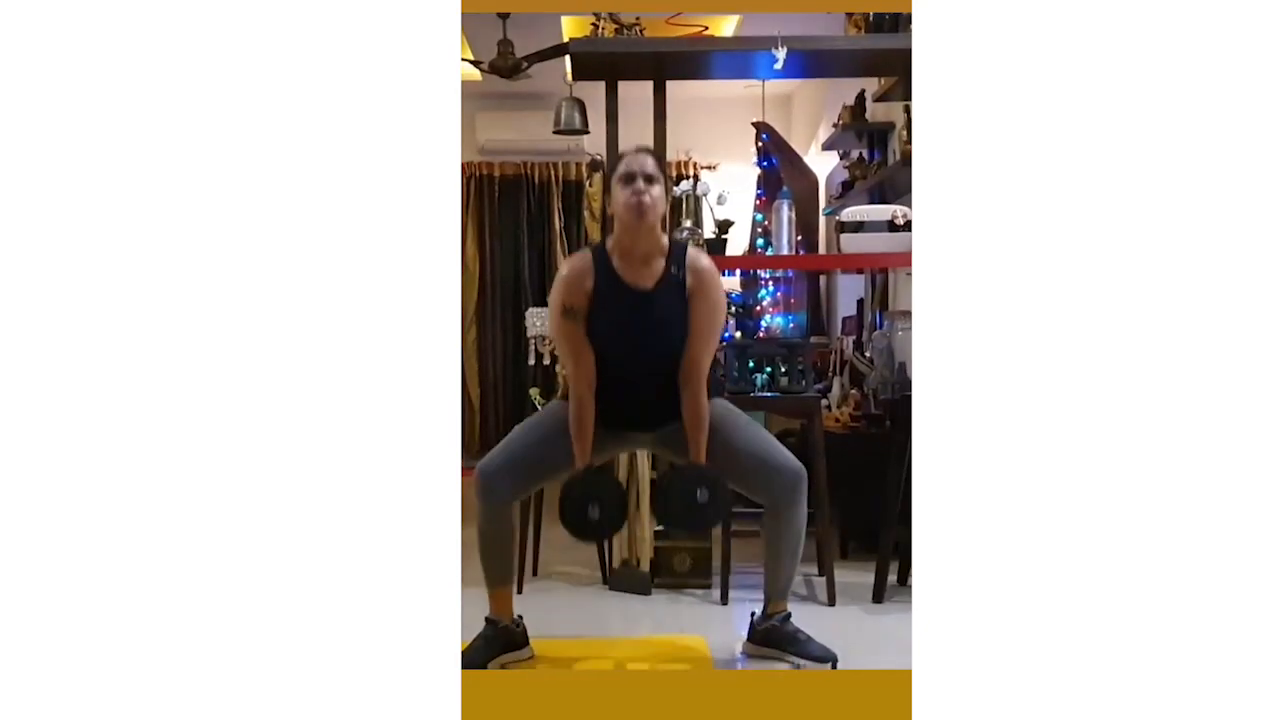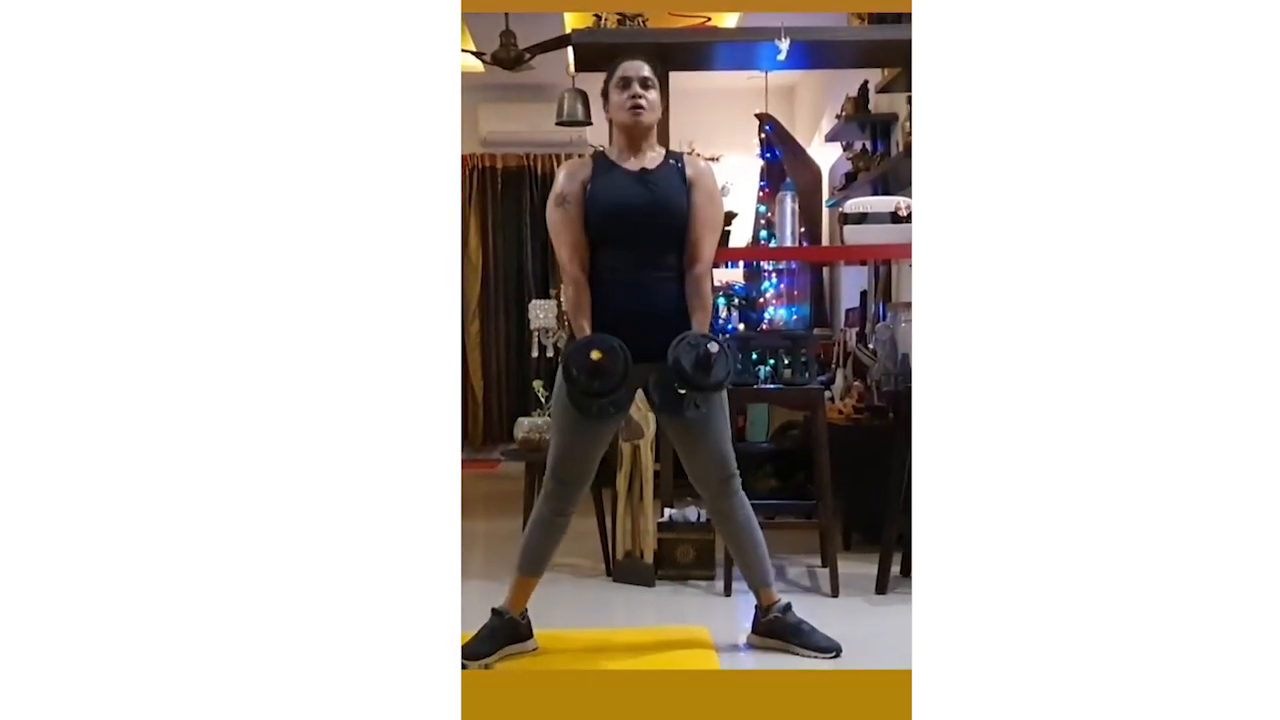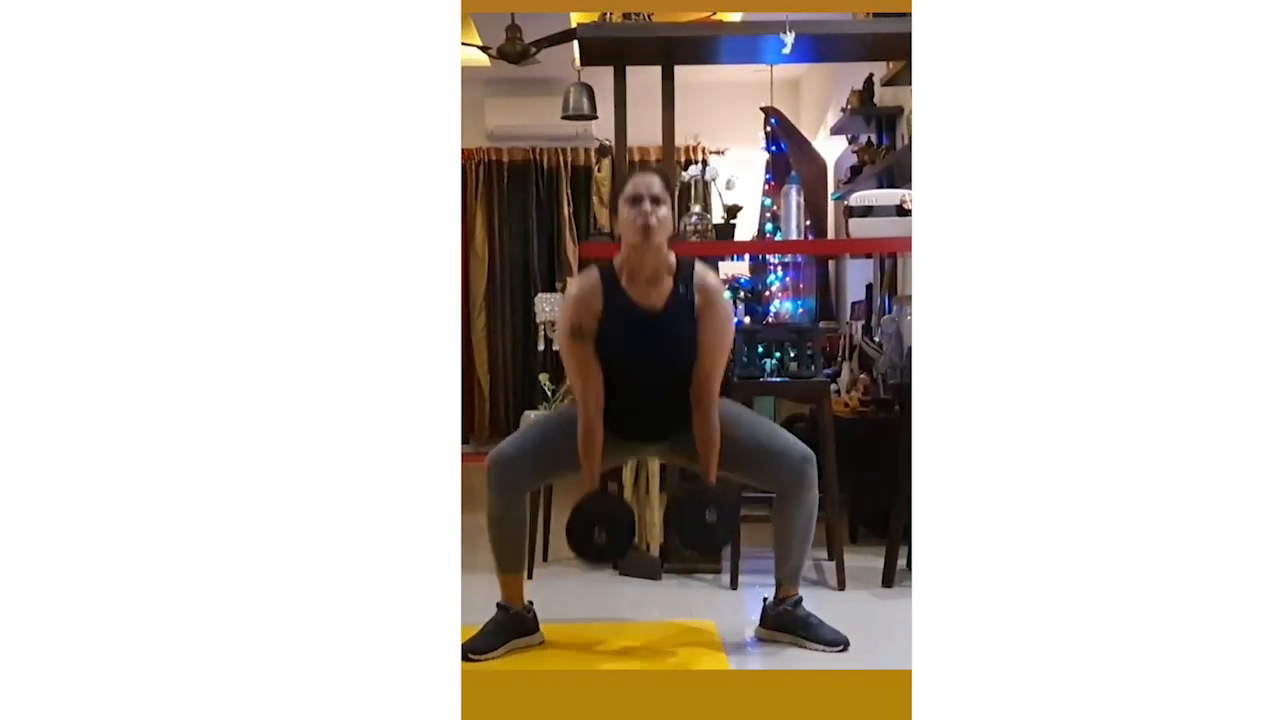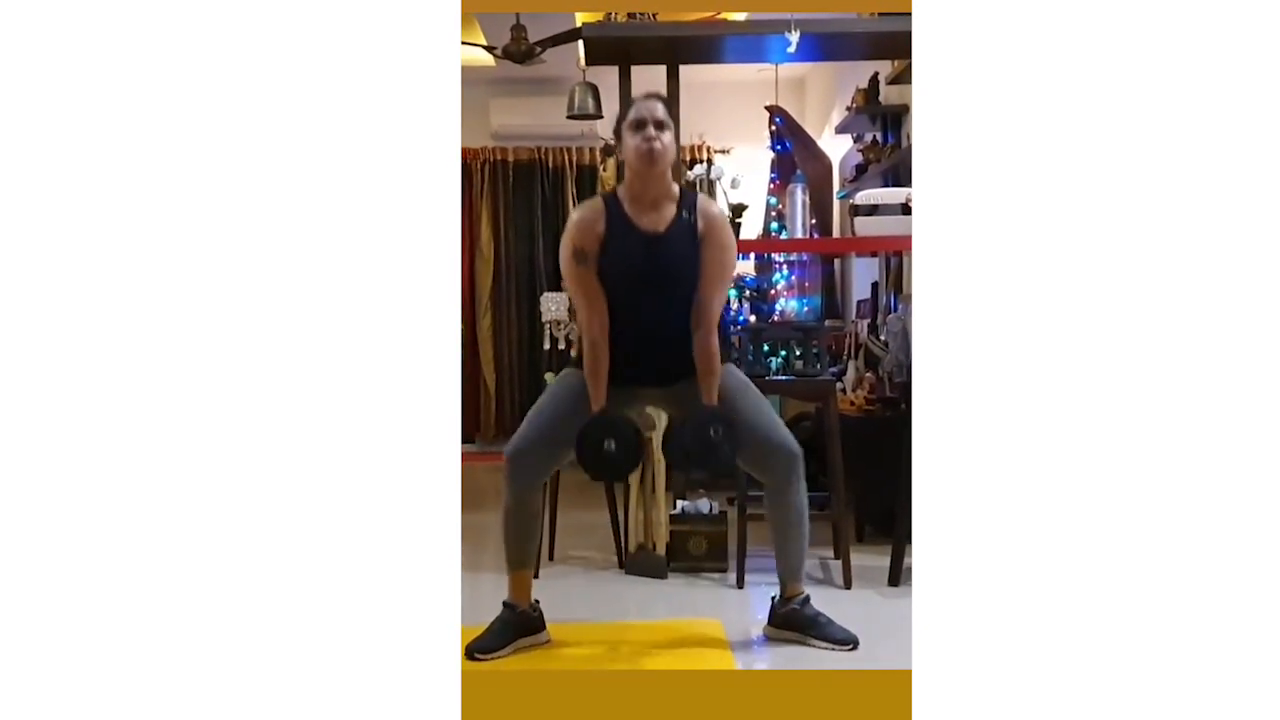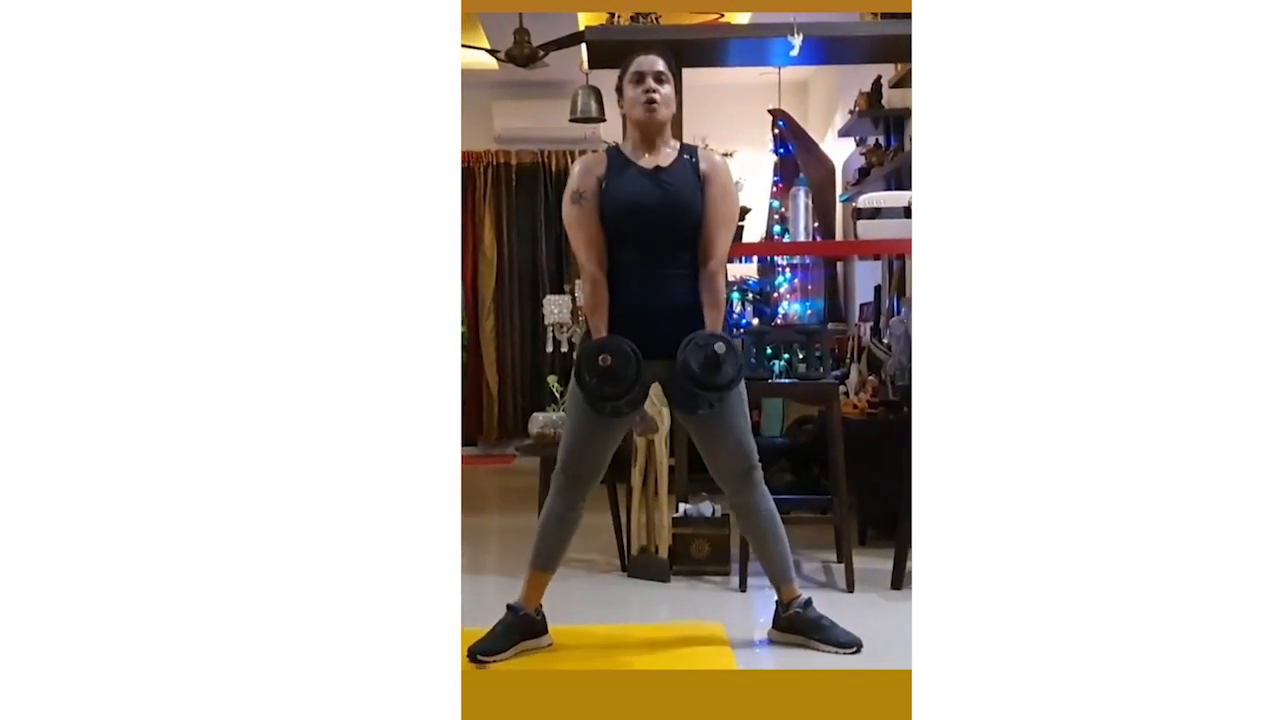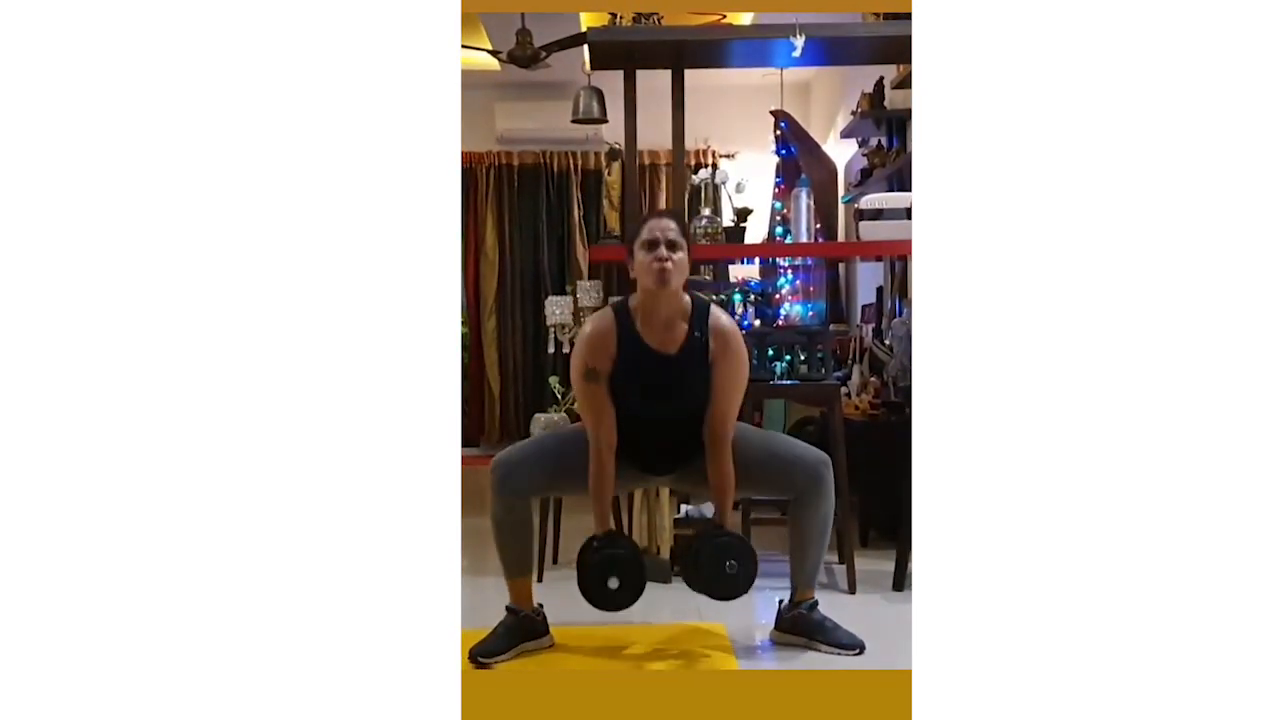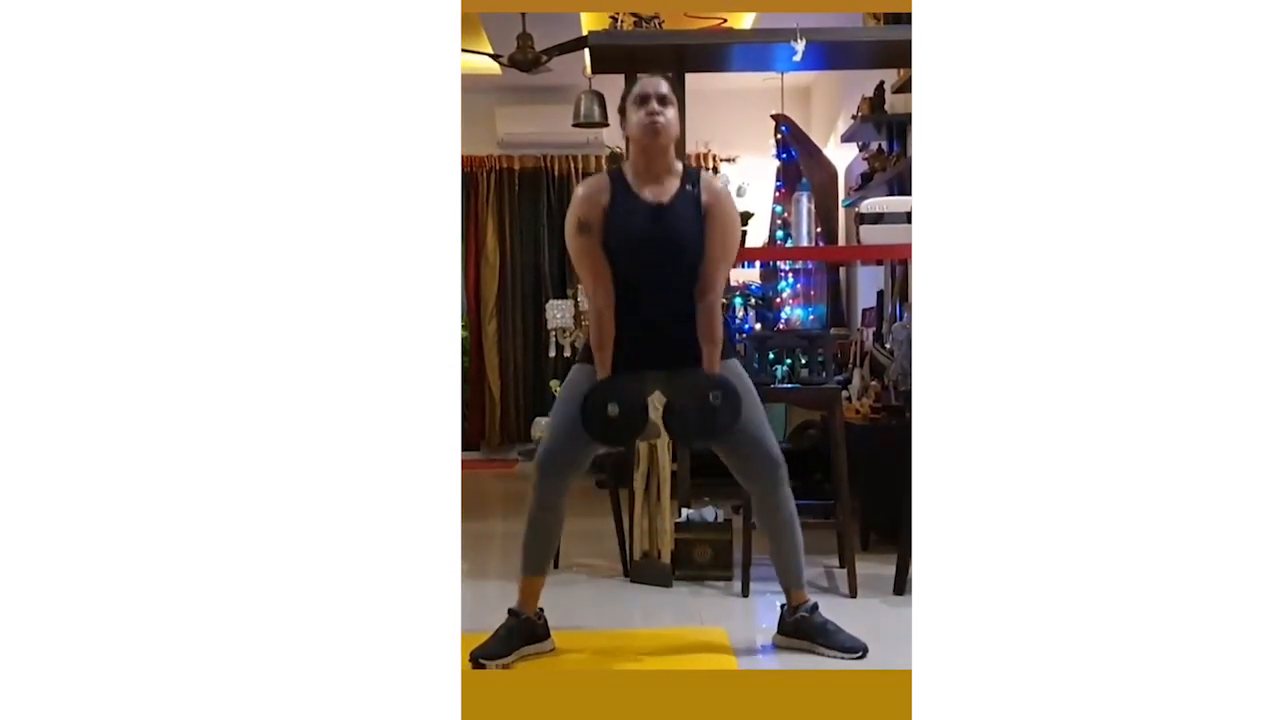
dt=0.7s
person 1, frame 1
left shoulder: (698, 270)
right shoulder: (580, 274)
left elbow: (695, 373)
right elbow: (581, 380)
left wrist: (698, 467)
right wrist: (582, 469)
left hip: (677, 411)
right hip: (602, 413)
left knee: (787, 479)
right knee: (493, 479)
left ankle: (773, 624)
right ankle: (502, 628)
person 1, frame 2
left shoulder: (692, 173)
right shoulder: (578, 175)
left elbow: (700, 266)
right elbow: (574, 271)
right wrist: (585, 348)
left hip: (677, 348)
left knee: (721, 482)
right knee: (562, 485)
left ankle: (772, 614)
right ankle: (511, 619)
person 1, frame 3
left shoulder: (706, 290)
right shoulder: (586, 295)
left elbow: (706, 397)
right elbow: (589, 407)
left wrist: (708, 485)
right wrist: (590, 491)
left hip: (682, 423)
right hip: (615, 423)
left knee: (798, 466)
right knee: (503, 469)
left ankle: (783, 609)
right ankle: (516, 615)
person 1, frame 4
left shoulder: (707, 219)
right shoulder: (589, 221)
left elbow: (705, 325)
right elbow: (594, 330)
left wrist: (710, 410)
right wrist: (599, 416)
left hip: (687, 370)
right hip: (613, 370)
left knee: (784, 458)
right knee: (521, 461)
left ankle: (791, 606)
right ankle: (522, 612)
person 1, frame 5
left shoulder: (708, 168)
right shoulder: (592, 172)
left elbow: (713, 265)
right elbow: (593, 270)
left hip: (693, 341)
right hip: (619, 343)
left knee: (742, 473)
right knee: (573, 477)
left ankle: (793, 609)
right ankle: (526, 616)
person 1, frame 6
left shoulder: (720, 332)
right shoulder: (600, 335)
left elbow: (719, 439)
right elbow: (602, 447)
left wrist: (723, 527)
right wrist: (602, 533)
left hip: (694, 452)
right hip: (626, 453)
left knee: (815, 473)
right knee: (507, 476)
left ankle: (799, 611)
right ankle: (524, 618)
person 1, frame 7
left shoulder: (710, 192)
right shoulder: (594, 196)
left elbow: (711, 295)
right elbow: (599, 299)
left wrist: (711, 378)
right wrist: (604, 382)
left hip: (694, 354)
right hip: (619, 354)
left knee: (767, 468)
right knee: (551, 470)
left ankle: (799, 614)
right ankle: (527, 620)
